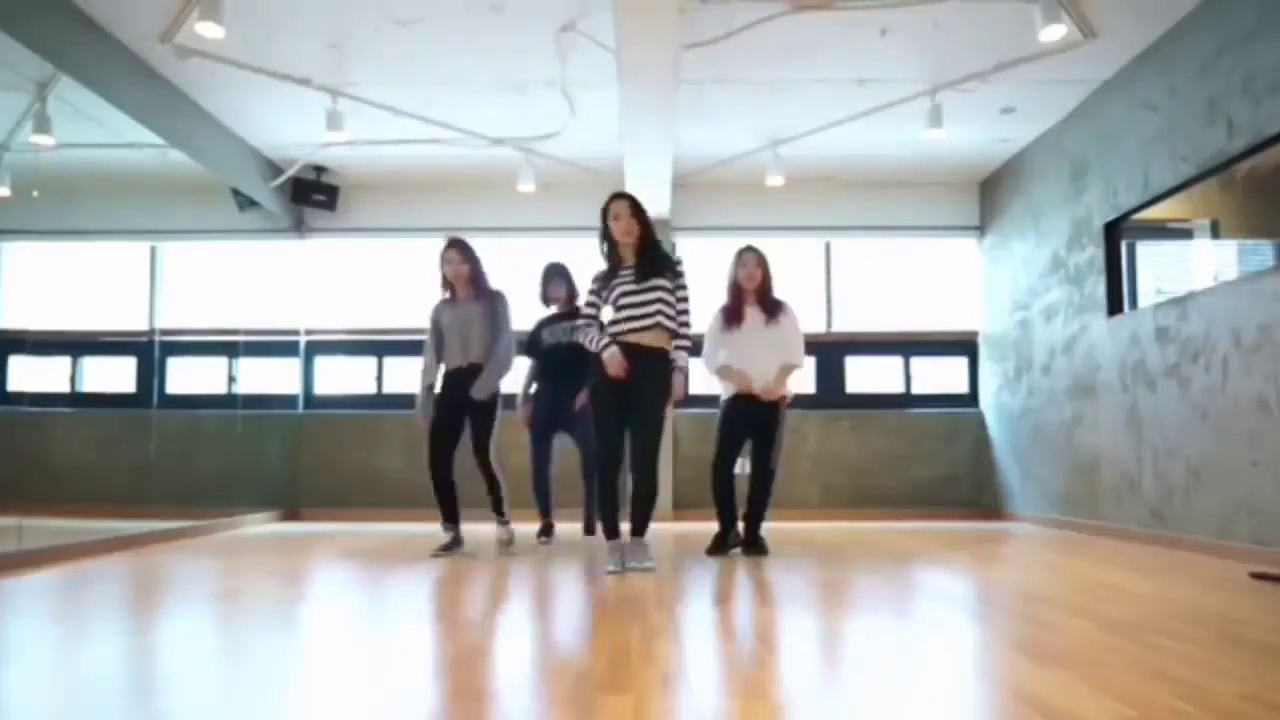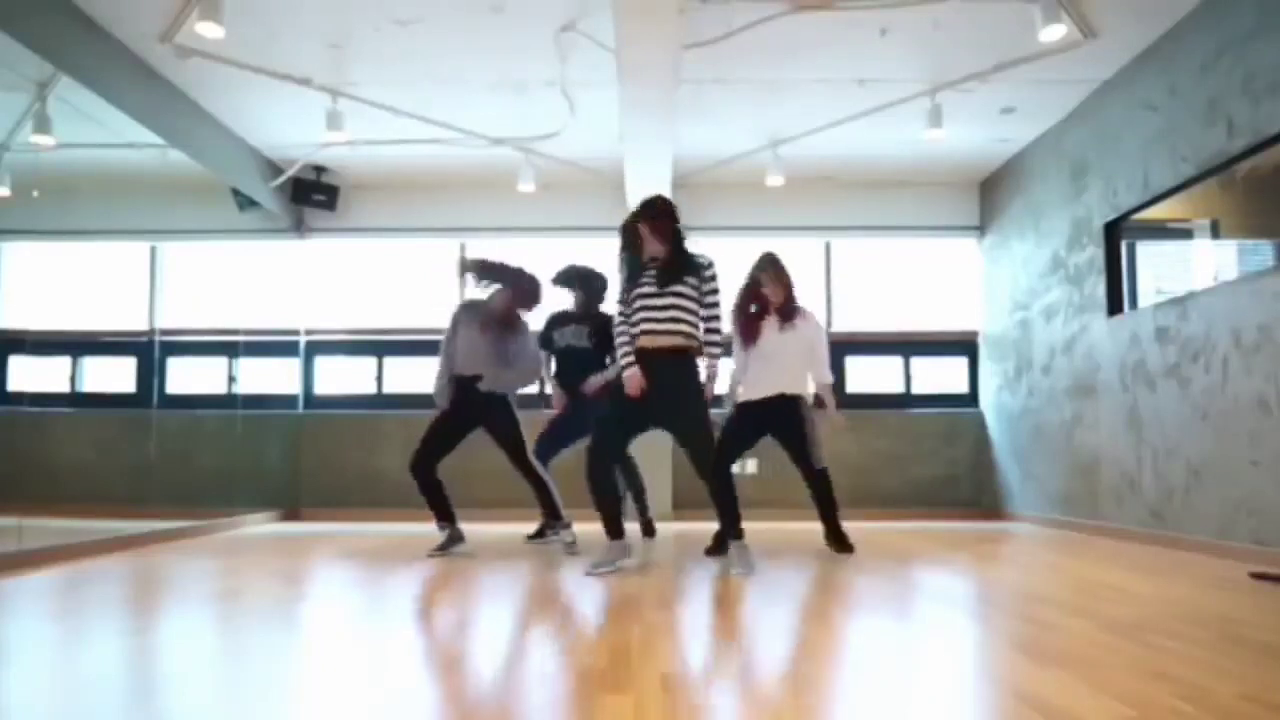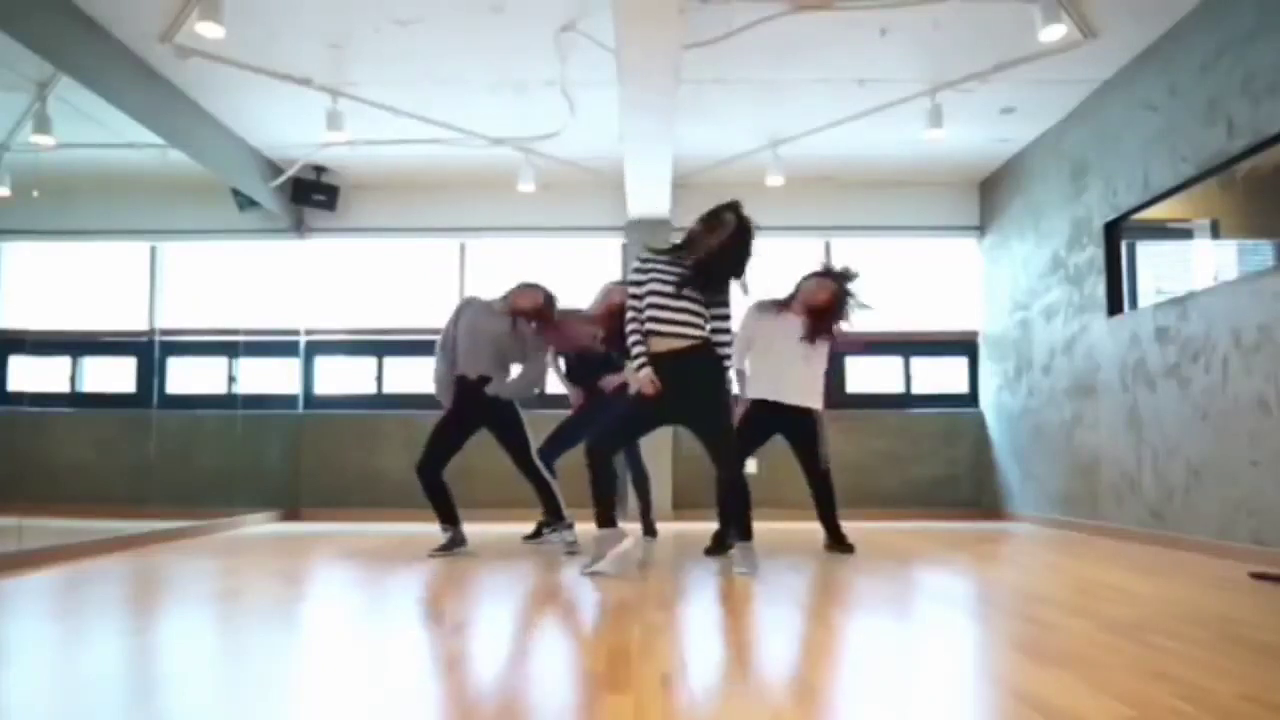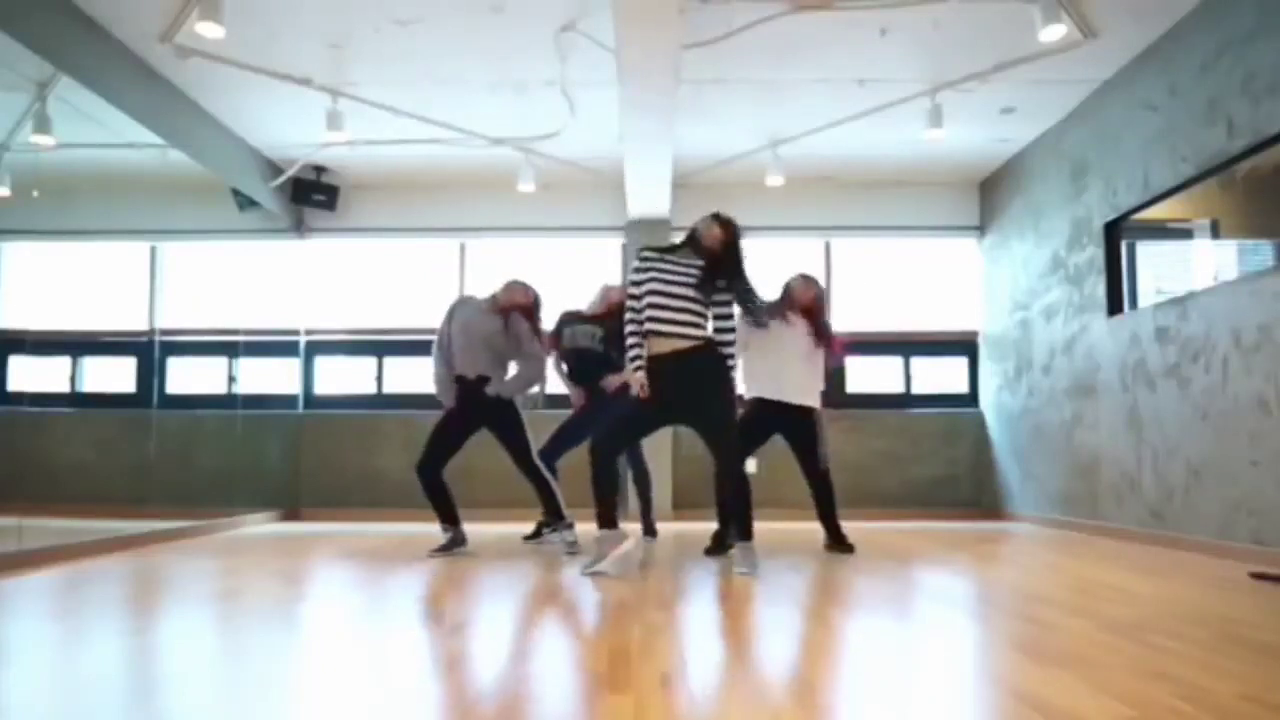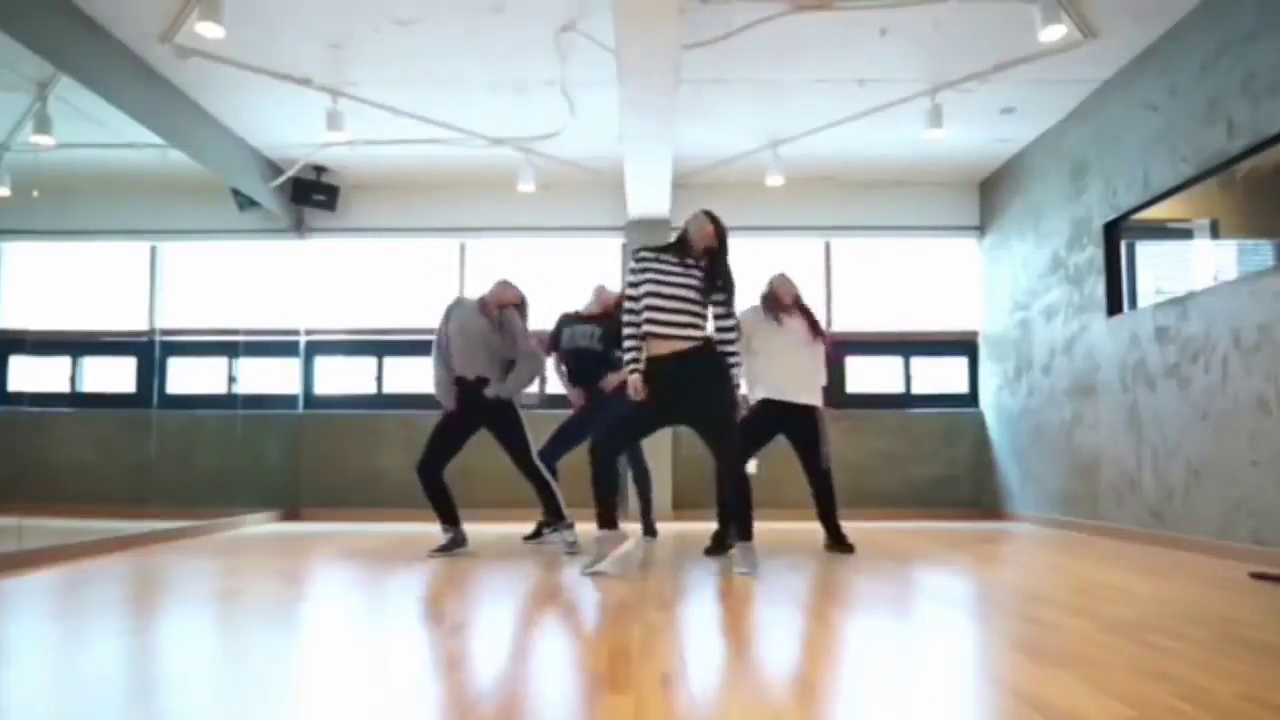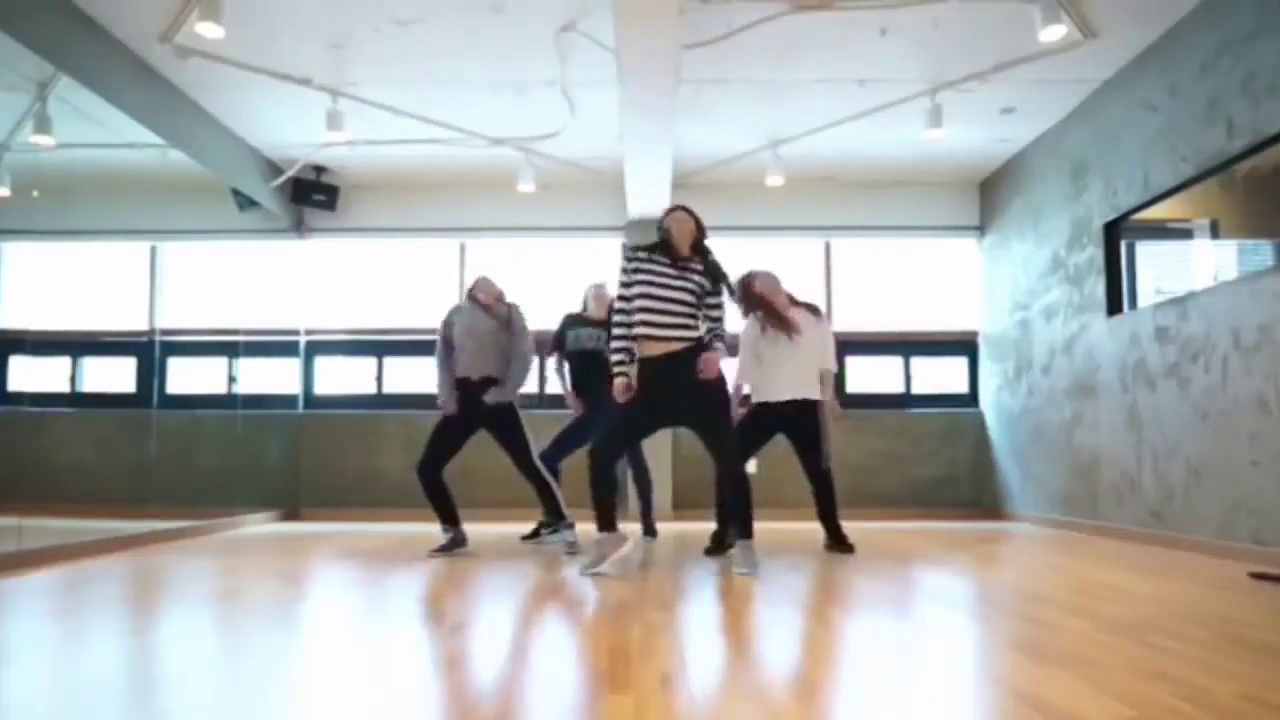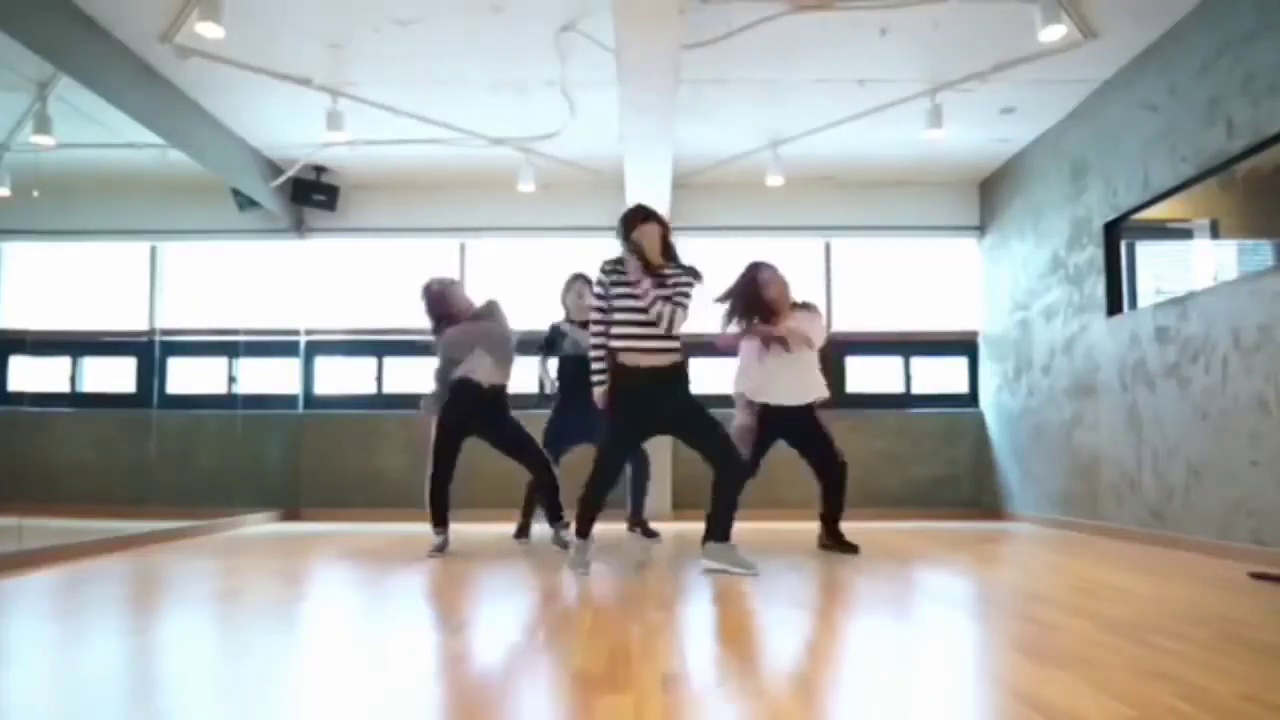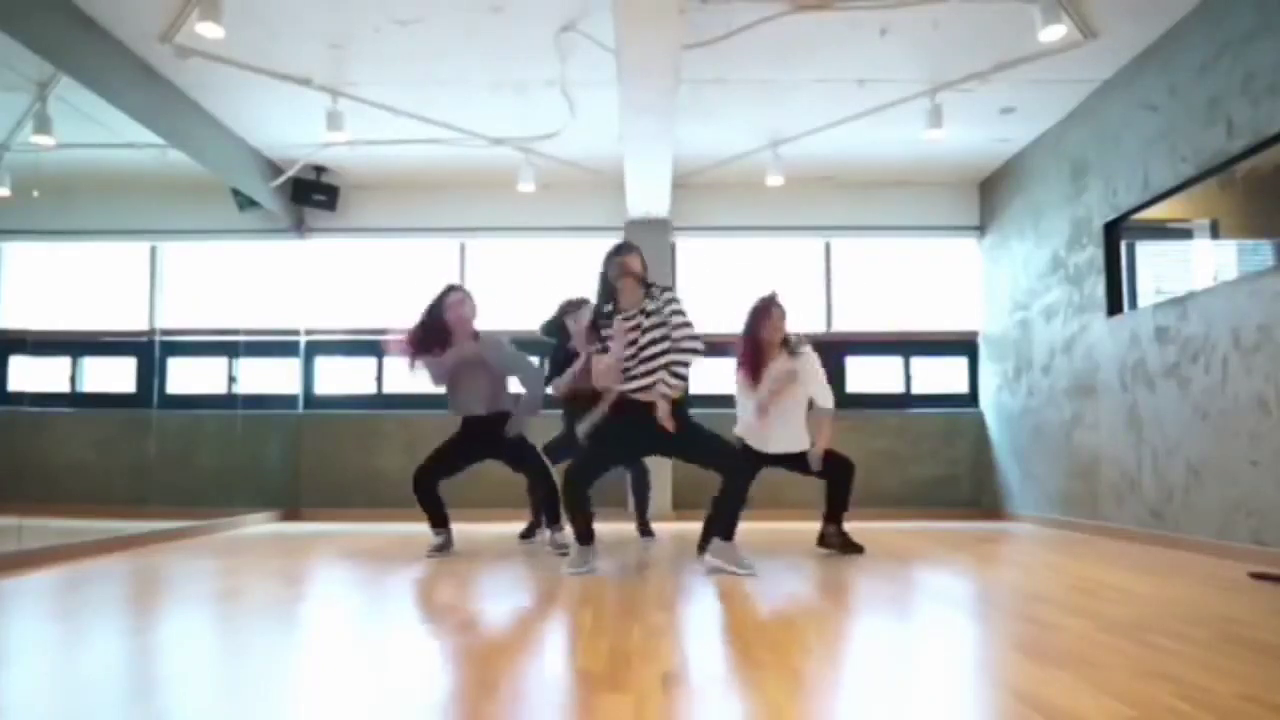
dt=0.3s
person 1, frame 1
left shoulder: (669, 266)
right shoulder: (605, 276)
left elbow: (683, 321)
right elbow: (584, 325)
left wrist: (680, 370)
right wrist: (606, 348)
left hip: (654, 370)
right hip: (614, 367)
left knee: (644, 461)
right knee: (608, 459)
left ankle: (638, 540)
right ankle: (614, 543)
person 1, frame 2
left shoulder: (699, 269)
right shoulder: (633, 274)
left elbow: (712, 324)
right elbow: (620, 326)
left wrist: (711, 374)
right wrist: (628, 368)
left hip: (677, 372)
right hip: (639, 375)
left knee: (706, 460)
right knee: (599, 456)
left ankle: (736, 543)
right ankle: (616, 543)
person 1, frame 3
left shoulder: (714, 276)
right shoulder: (647, 263)
left elbow: (722, 333)
right elbow: (633, 318)
left wrist: (725, 384)
right wrist: (640, 366)
left hip: (700, 370)
right hip: (657, 374)
left knee: (727, 459)
right knee: (600, 446)
left ankle: (743, 544)
right ankle: (608, 535)
person 1, frame 4
left shoulder: (716, 274)
right shoulder: (647, 260)
left elbow: (726, 332)
right elbow: (632, 318)
left wrist: (729, 384)
right wrist: (636, 367)
left hip: (703, 370)
right hip: (658, 374)
left knee: (728, 458)
right knee: (603, 445)
left ankle: (744, 545)
right ankle: (609, 536)
person 1, frame 5
left shoulder: (713, 272)
right shoulder: (643, 260)
left elbow: (727, 330)
right elbow: (630, 318)
left wrist: (732, 386)
right wrist: (632, 370)
left hip: (702, 370)
right hip: (658, 376)
left knee: (729, 457)
right knee: (602, 447)
left ankle: (743, 544)
right ankle: (609, 536)
person 1, frame 6
left shoulder: (706, 272)
right shoulder: (636, 259)
left elbow: (716, 328)
right elbow: (621, 318)
left wrist: (716, 354)
right wrist: (620, 371)
left hip: (695, 372)
right hip: (651, 376)
left knee: (728, 458)
right knee: (601, 453)
left ankle: (743, 544)
right ankle: (609, 540)
person 1, frame 7
left shoulder: (682, 276)
right shoulder: (610, 273)
left elbow: (670, 325)
right elbow: (596, 330)
left wrist: (644, 282)
right wrist: (601, 383)
left hip: (671, 388)
right hip: (629, 388)
left knee: (728, 459)
right knee: (605, 470)
left ankle: (717, 545)
right ankle: (581, 543)
person 1, frame 8
left shoulder: (663, 299)
right shoulder: (605, 319)
left elbow: (690, 345)
right elbow: (604, 379)
left wrist: (665, 395)
right wrist: (610, 361)
left hip: (670, 416)
right hip: (626, 417)
left knee: (736, 464)
right knee: (574, 478)
left ankle: (720, 544)
right ankle: (584, 548)
person 2, frame 1
left shoulder: (781, 312)
right shoulder: (724, 315)
left elbow: (794, 353)
right elbow: (710, 357)
left wrist: (777, 382)
right wrist: (733, 377)
left hip: (770, 399)
right hip: (736, 398)
left knee: (763, 466)
right knee: (722, 463)
left ankle: (752, 531)
right ankle: (728, 530)
person 2, frame 2
left shoulder: (804, 320)
right shoulder: (748, 322)
left elbow: (821, 365)
right elbow: (740, 364)
left wrist: (830, 406)
right wrist: (733, 390)
left hip: (789, 402)
right hip: (752, 403)
left knee: (813, 468)
right knee: (718, 462)
left ankle: (833, 530)
person 2, frame 3
left shoulder: (820, 330)
right shoulder: (761, 312)
left elbow: (817, 371)
right elbow: (738, 352)
left wrist: (817, 402)
right wrist: (745, 394)
left hip: (803, 407)
right hip: (764, 403)
left knee: (818, 471)
left ankle: (834, 534)
right ankle: (725, 532)
person 2, frame 4
left shoulder: (813, 330)
left elbow: (816, 374)
right elbow: (734, 350)
left wrist: (813, 403)
left hip: (802, 407)
right hip: (763, 403)
left knee: (818, 471)
left ankle: (834, 534)
right ankle: (724, 532)
person 2, frame 5
left shoulder: (810, 324)
right shoulder: (753, 317)
left elbow: (817, 369)
left wrist: (815, 401)
left hip: (805, 407)
right hip: (767, 404)
left knee: (819, 470)
left ankle: (834, 534)
right ankle: (725, 532)
person 2, frame 6
left shoulder: (813, 316)
right shoulder: (757, 323)
left elbow: (827, 361)
right elbow: (745, 367)
left wrist: (828, 394)
right wrist: (734, 405)
left hip: (806, 405)
right hip: (767, 404)
left knee: (819, 470)
left ankle: (834, 533)
right ankle: (724, 532)
person 2, frame 7
left shoulder: (808, 314)
right shoulder: (754, 329)
left elbow: (812, 342)
right elbow: (744, 377)
left wrist: (771, 330)
right wrist: (742, 414)
left hip: (801, 410)
right hip: (765, 411)
left knee: (835, 466)
left ankle: (830, 532)
person 2, frame 8
left shoulder: (803, 357)
right shoulder: (747, 367)
left elbow: (825, 400)
right elbow: (750, 415)
left wrist: (820, 445)
right wrist: (778, 388)
left hip: (793, 447)
right hip: (754, 446)
left knee: (843, 468)
left ankle: (832, 531)
person 3, frame 1
left shoulder: (494, 300)
right shoulder: (442, 308)
left elbow: (505, 348)
right elbow: (432, 353)
left wrist: (486, 382)
right wrist: (427, 394)
left hip: (482, 388)
right hip: (451, 388)
left knee: (483, 456)
right knee: (439, 461)
left ankle: (503, 523)
right ankle: (452, 532)
person 3, frame 2
left shoulder: (515, 327)
right shoulder: (468, 311)
left elbow: (531, 369)
right elbow: (447, 359)
left wrist: (492, 384)
right wrist: (444, 395)
left hip: (493, 400)
right hip: (460, 398)
left knee: (524, 462)
right knee: (420, 464)
left ankle: (561, 528)
right ankle: (450, 530)
person 3, frame 3
left shoulder: (521, 329)
right shoulder: (469, 307)
left elbow: (536, 370)
right elbow: (445, 348)
left wrist: (502, 389)
right wrist: (445, 390)
left hip: (494, 400)
right hip: (463, 399)
left knee: (529, 465)
right knee: (427, 467)
left ankle: (563, 528)
right ankle: (453, 533)
person 3, frame 4
left shoulder: (514, 323)
right shoulder: (462, 306)
left elbow: (535, 364)
right elbow: (442, 349)
left wrist: (503, 389)
right wrist: (446, 390)
left hip: (494, 399)
right hip: (463, 399)
left knee: (529, 464)
right knee: (427, 467)
left ankle: (563, 528)
right ankle: (454, 533)
person 3, frame 5
left shoulder: (508, 318)
right shoulder: (457, 309)
left elbow: (533, 359)
right elbow: (441, 354)
left wrist: (503, 389)
right wrist: (446, 393)
left hip: (493, 399)
right hip: (462, 399)
left knee: (529, 465)
right knee: (427, 467)
left ankle: (563, 528)
right ankle: (454, 533)
person 3, frame 6
left shoulder: (510, 314)
right shoulder: (458, 314)
left elbow: (523, 356)
right elbow: (444, 359)
left wrist: (505, 392)
right wrist: (447, 397)
left hip: (494, 399)
right hip: (463, 399)
left knee: (529, 465)
right knee: (427, 468)
left ankle: (564, 528)
right ankle: (454, 533)
person 3, frame 7
left shoulder: (491, 314)
right shoulder: (449, 334)
left elbow: (502, 339)
right wrist: (436, 401)
left hip: (491, 408)
right hip: (456, 408)
left knee: (540, 464)
right knee: (439, 476)
left ankle: (559, 528)
right ankle: (441, 535)
person 3, frame 8
left shoulder: (493, 345)
right shoulder: (438, 349)
left elbow: (535, 378)
right elbow: (438, 375)
left wrist: (522, 417)
right wrist: (462, 353)
left hip: (502, 428)
right hip: (469, 431)
left knee: (539, 472)
right knee: (422, 479)
left ankle: (555, 531)
right ankle: (442, 534)
person 4, frame 1
right shoulder: (542, 327)
right elbow: (535, 365)
left wrist: (589, 390)
right wrist: (523, 397)
left hip: (576, 400)
right hip: (545, 400)
left knee: (590, 455)
right knee: (540, 460)
left ankle: (590, 517)
right ankle: (546, 522)
person 4, frame 2
left shoulder: (602, 322)
right shoulder: (556, 321)
right elbow: (546, 360)
left wrist: (602, 378)
right wrist: (554, 388)
left hip: (599, 400)
right hip: (572, 403)
left knee: (620, 458)
right knee: (540, 453)
left ankle: (645, 519)
right ankle: (550, 522)
person 4, frame 3
left shoulder: (616, 327)
right elbow: (553, 356)
left wrist: (620, 377)
right wrist: (569, 387)
left hip: (614, 400)
right hip: (589, 403)
left knee: (632, 460)
right knee: (544, 456)
left ankle: (647, 520)
person 4, frame 4
left shoulder: (616, 325)
right shoulder: (568, 320)
right elbow: (556, 357)
left wrist: (621, 376)
right wrist: (570, 386)
left hip: (616, 400)
right hip: (589, 403)
left knee: (635, 459)
right knee: (546, 456)
left ankle: (647, 520)
right ankle: (550, 520)
person 4, frame 5
left shoulder: (613, 323)
right shoulder: (566, 321)
right elbow: (556, 359)
left wrist: (620, 374)
right wrist: (569, 387)
left hip: (615, 399)
right hip: (588, 404)
left knee: (635, 459)
right knee: (545, 457)
left ankle: (647, 520)
right ankle: (550, 521)
person 4, frame 6
right shoulder: (570, 322)
right elbow: (558, 360)
right wrist: (568, 394)
left hip: (617, 404)
right hip: (589, 407)
left knee: (636, 461)
right knee: (547, 459)
left ankle: (648, 521)
right ankle: (550, 521)
person 4, frame 7
right shoulder: (557, 329)
right elbow: (543, 361)
right wrist: (549, 382)
left hip: (600, 410)
right hip: (568, 412)
left knee: (639, 458)
left ankle: (636, 519)
right ankle: (525, 522)
person 4, frame 8
right shoulder: (560, 351)
right elbow: (557, 389)
right wrist: (581, 360)
right hip: (576, 427)
left knee: (638, 468)
left ankle: (642, 521)
right ankle: (536, 521)
